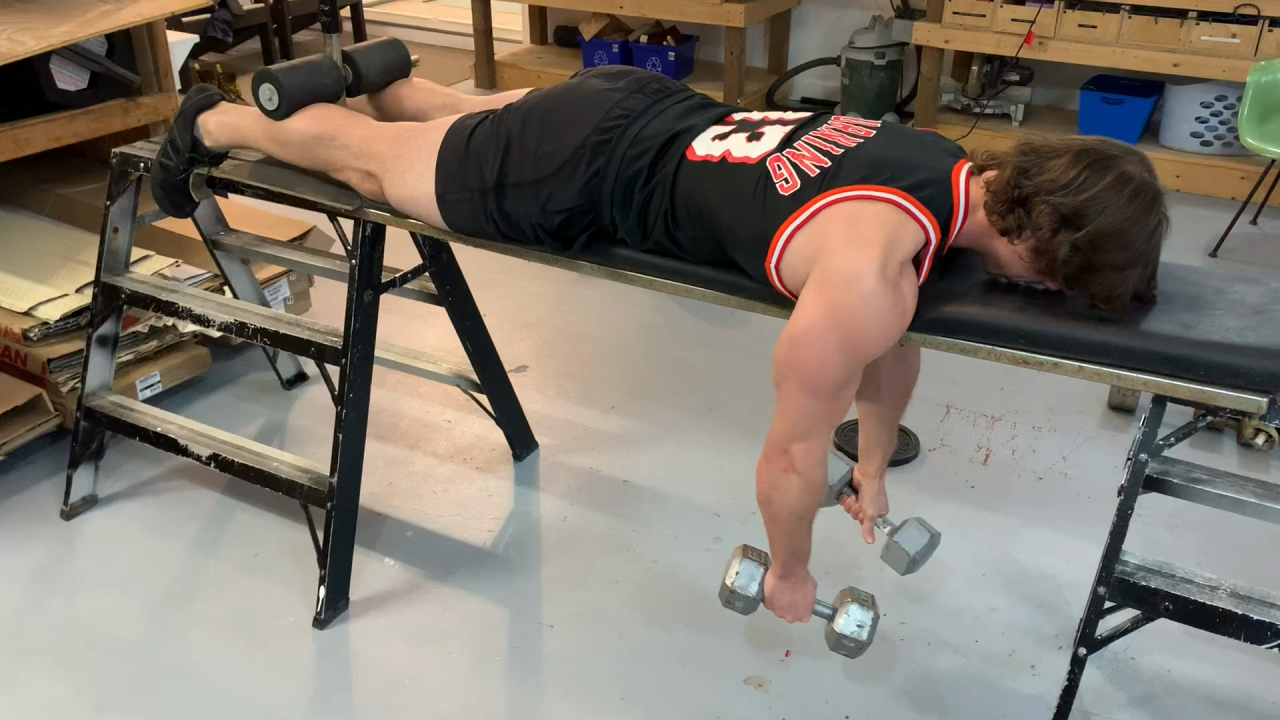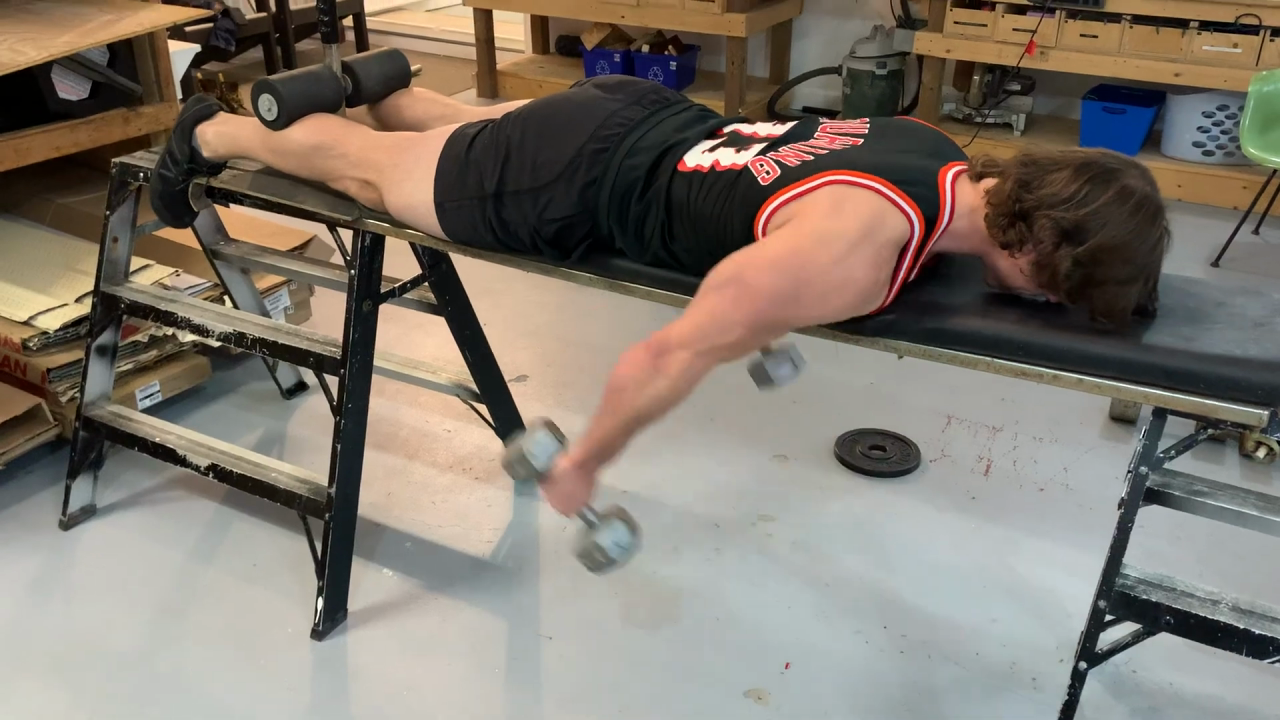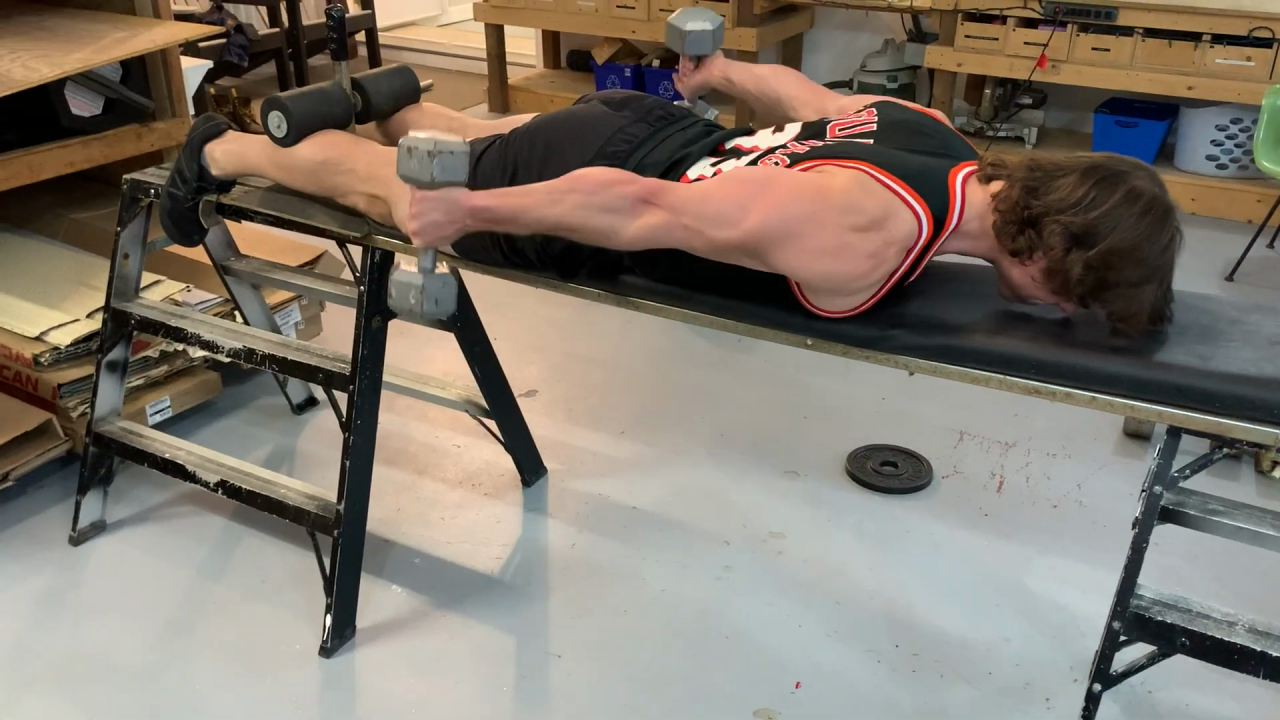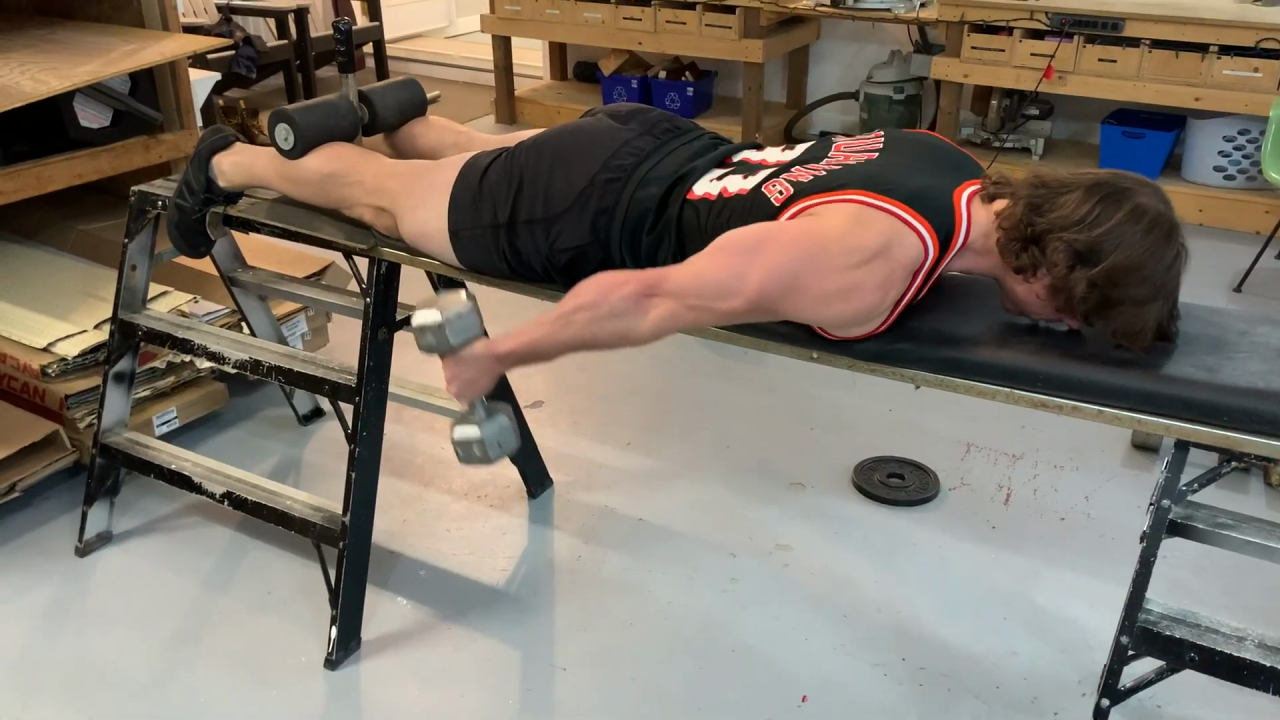
dt=0.5s
person 1, frame 1
left shoulder: (948, 166)
right shoulder: (869, 271)
left elbow: (889, 340)
right elbow: (789, 449)
left wrist: (876, 465)
right wrist: (787, 572)
left hip: (633, 111)
right hip: (580, 176)
left knee: (455, 110)
right knee: (371, 158)
right ankle: (215, 122)
person 1, frame 2
left shoulder: (940, 161)
right shoulder: (857, 252)
right elbow: (672, 353)
left wrist: (772, 300)
right wrist: (583, 463)
left hip: (634, 121)
right hip: (579, 186)
left knee: (455, 120)
right knee: (370, 173)
right ankle: (214, 132)
person 1, frame 3
left shoulder: (934, 137)
right shoulder: (865, 239)
left elbow: (790, 88)
right elbow: (637, 211)
left wrist: (719, 70)
right wrist: (464, 212)
left hip: (642, 129)
right hip: (600, 168)
left knee: (469, 140)
right knee: (387, 190)
left ankle: (379, 102)
right ankle: (223, 152)
person 1, frame 4
left shoulder: (954, 165)
right shoulder: (871, 267)
right elbow: (647, 300)
right wrist: (491, 357)
left hip: (646, 145)
right hip: (594, 211)
left knee: (473, 146)
right knee: (386, 197)
right ankle: (230, 164)
